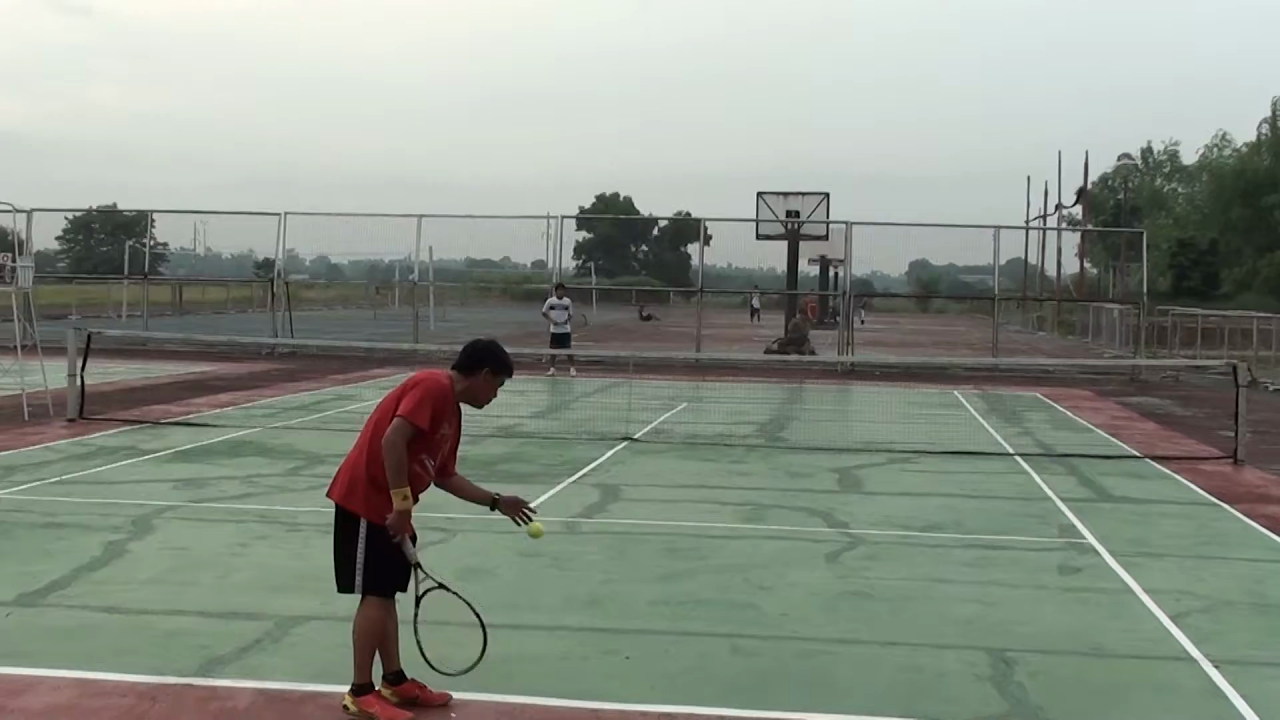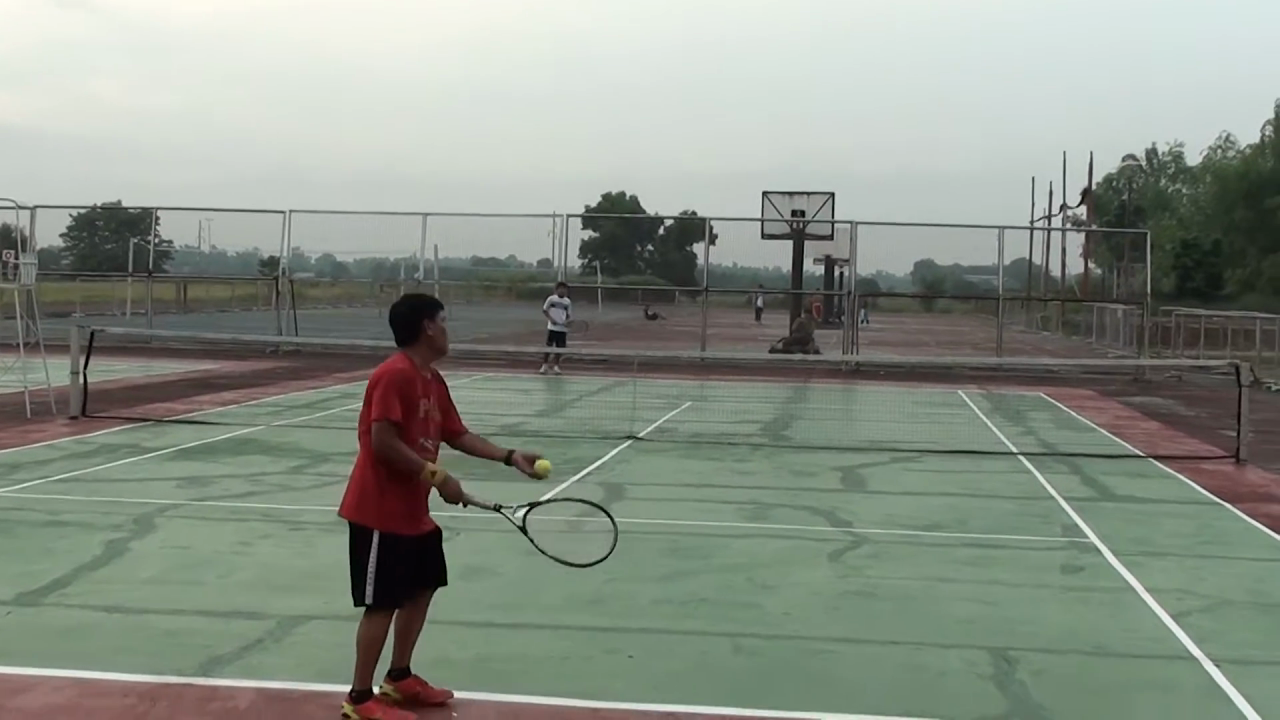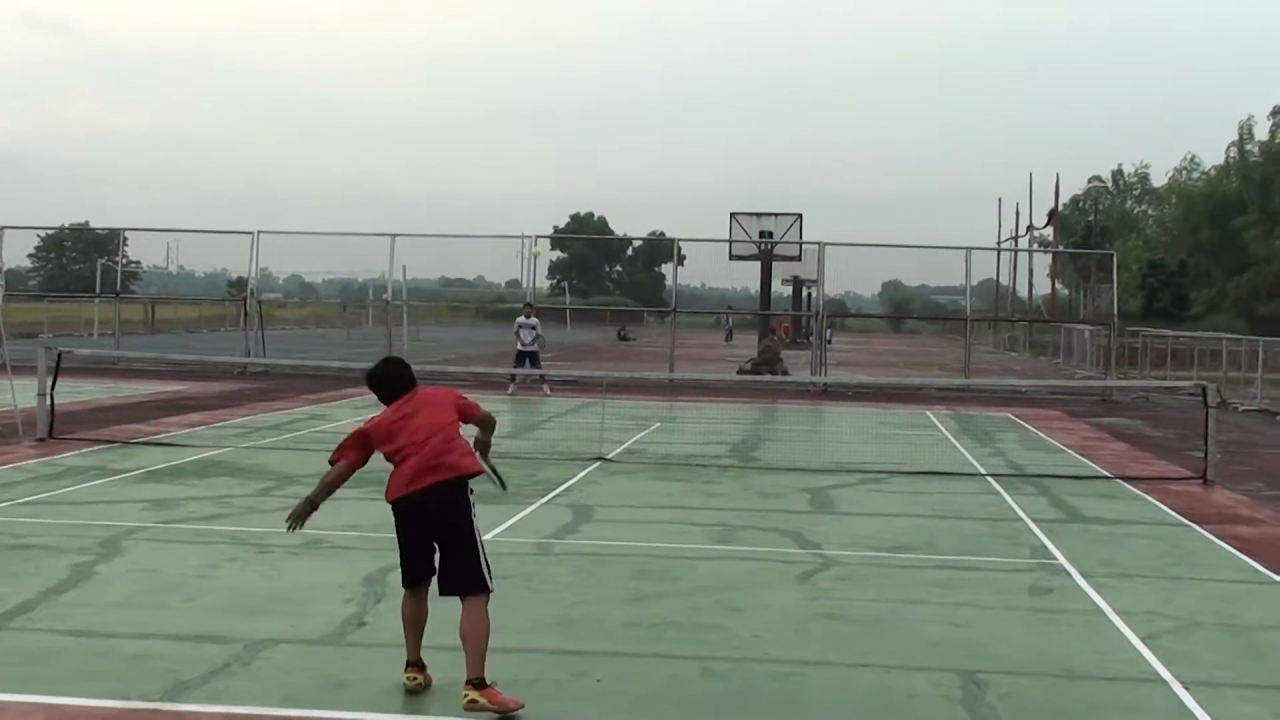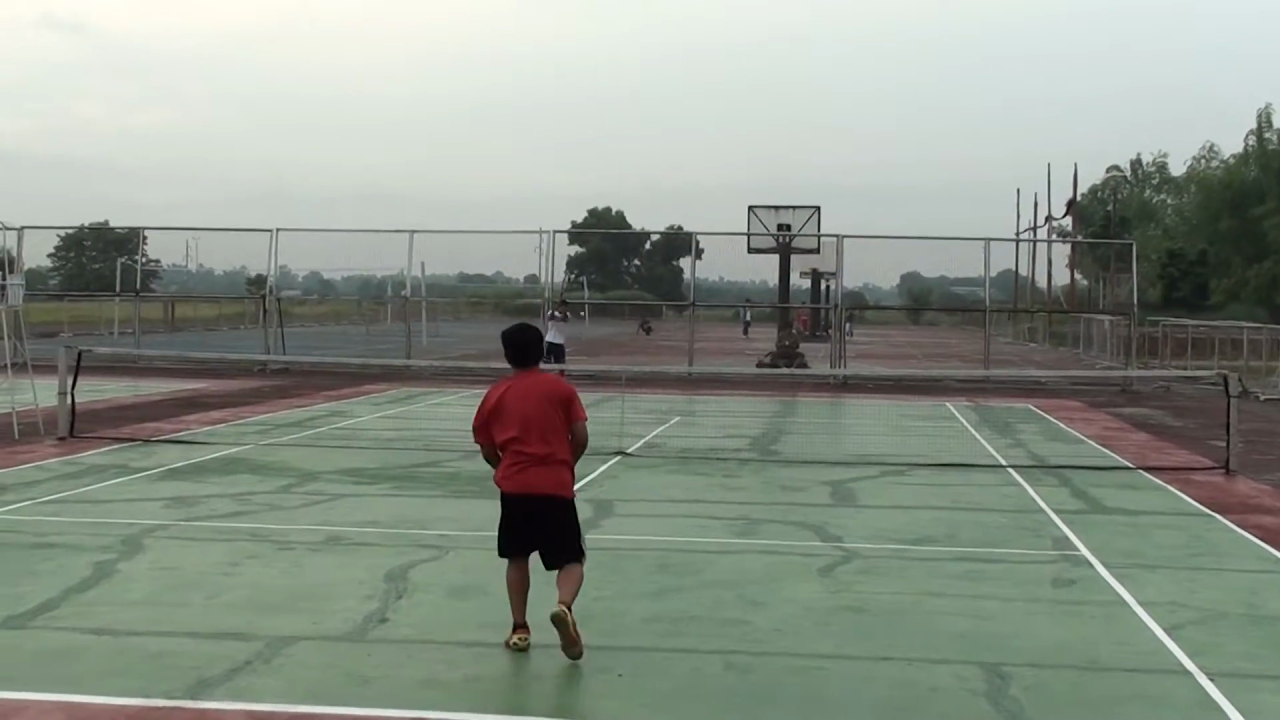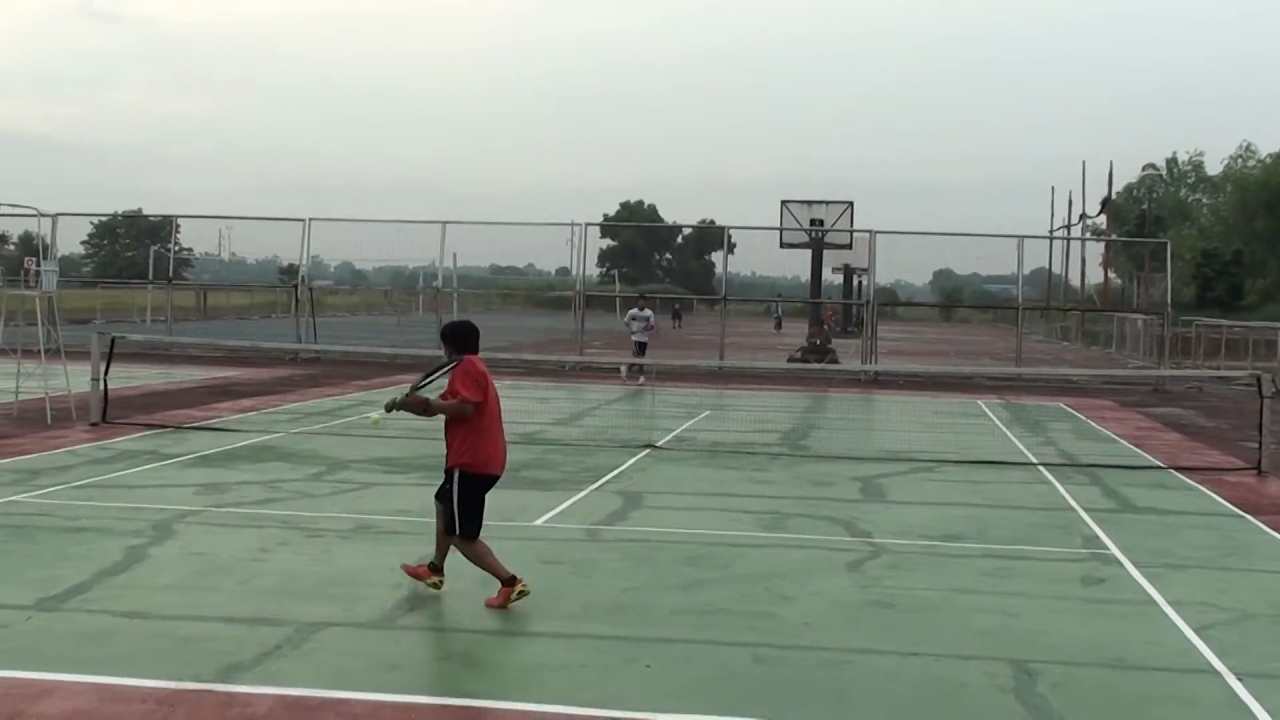
dt=1s
person 1, frame 1
left shoulder: (452, 411)
right shoulder: (432, 386)
left elbow: (444, 477)
right elbow: (390, 440)
left wrist: (498, 502)
right wrist: (402, 501)
left hip: (389, 507)
right hip: (365, 499)
left knee: (385, 593)
right knee: (374, 593)
left ankle: (394, 682)
person 1, frame 2
left shoulder: (432, 380)
right shoulder: (394, 374)
left elbow: (459, 435)
right elbow: (381, 443)
left wrist: (511, 457)
right wrist: (436, 476)
left hip: (415, 510)
right hip: (379, 511)
left knee: (421, 589)
right knee: (382, 602)
left ankle: (400, 678)
person 1, frame 3
left shoulder: (377, 426)
right shoulder: (442, 396)
left elbow: (339, 470)
right elbow: (487, 420)
left wrist: (309, 503)
right wrist: (484, 441)
left hip: (405, 500)
right hip: (447, 491)
left knee: (415, 585)
right knee: (474, 594)
left ankle: (414, 668)
right ankle: (478, 687)
person 1, frame 4
left shoulder: (495, 395)
right shoulder: (561, 388)
left elbow: (487, 451)
right elbow: (580, 438)
left hip: (513, 487)
right hip: (555, 487)
left knee: (516, 558)
right knee: (571, 561)
left ankle: (519, 629)
right ankle: (564, 608)
person 1, frame 5
left shoulder: (467, 366)
right shoulder: (475, 368)
left elbow: (465, 407)
right elbow: (450, 406)
left wrist: (427, 403)
right wrist: (412, 402)
left hip: (473, 462)
right hip: (483, 460)
left knee: (461, 535)
right knee: (444, 503)
left ankle: (511, 584)
right ankle: (436, 568)
